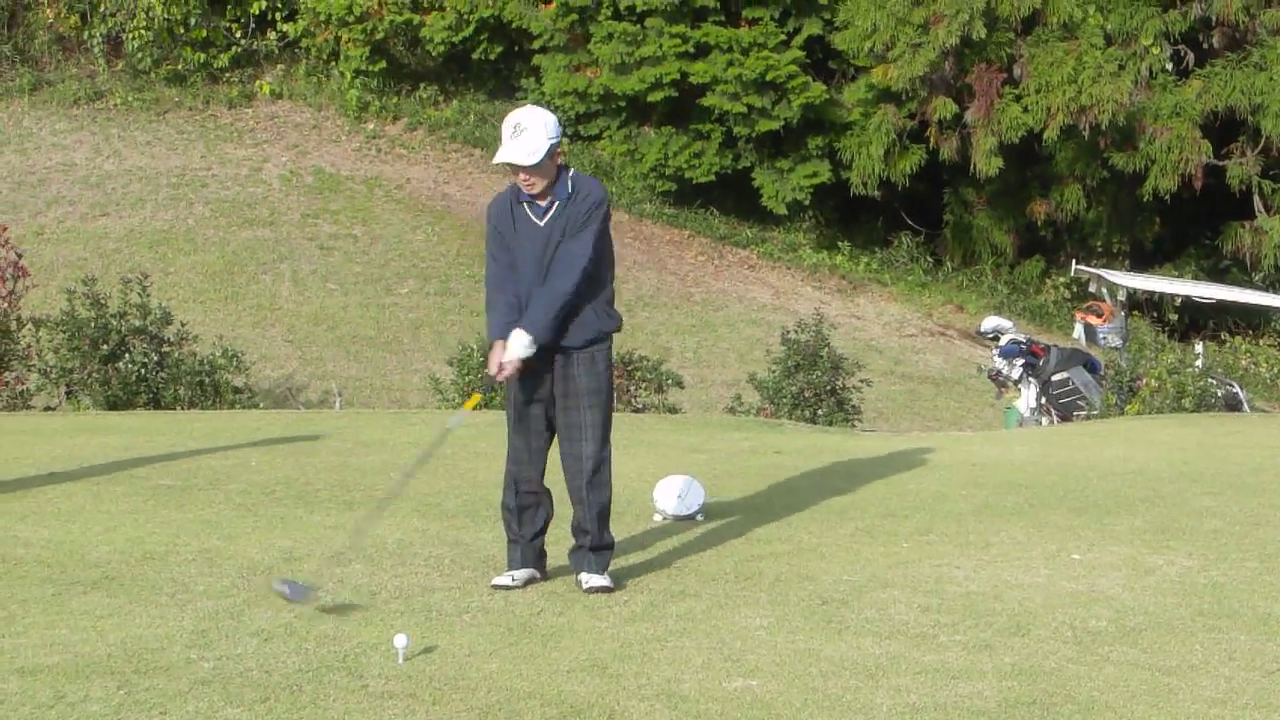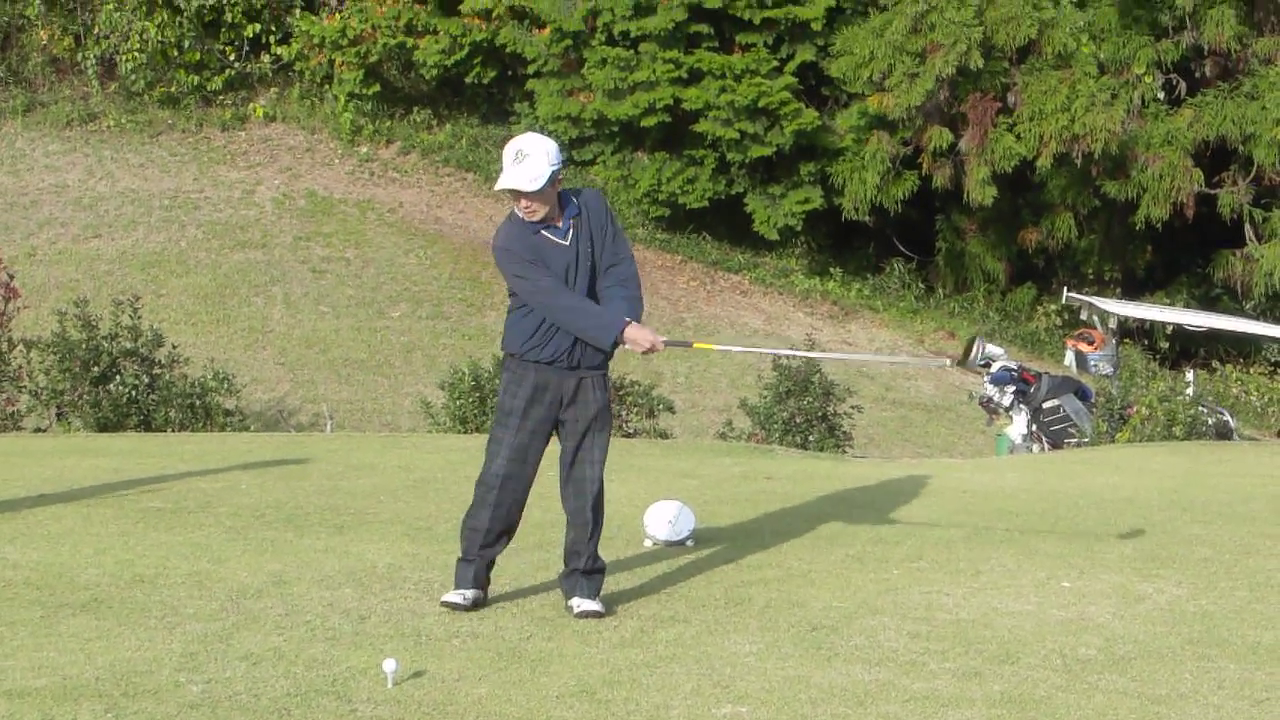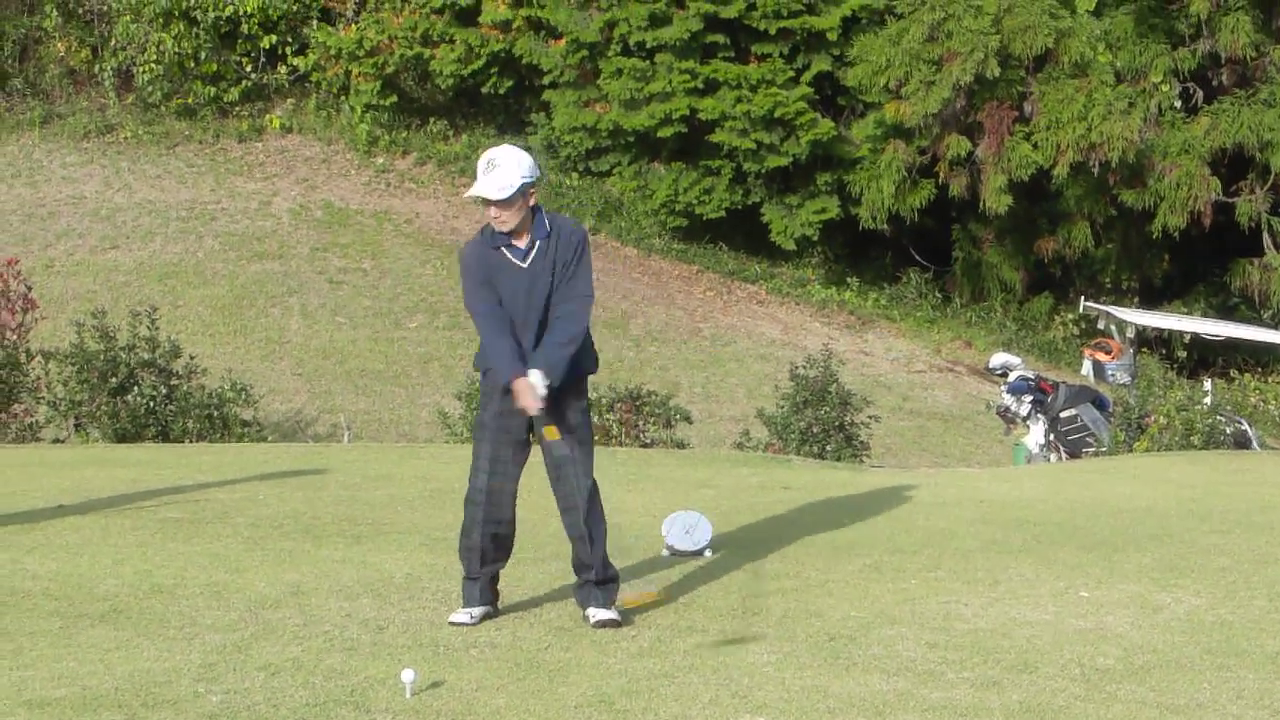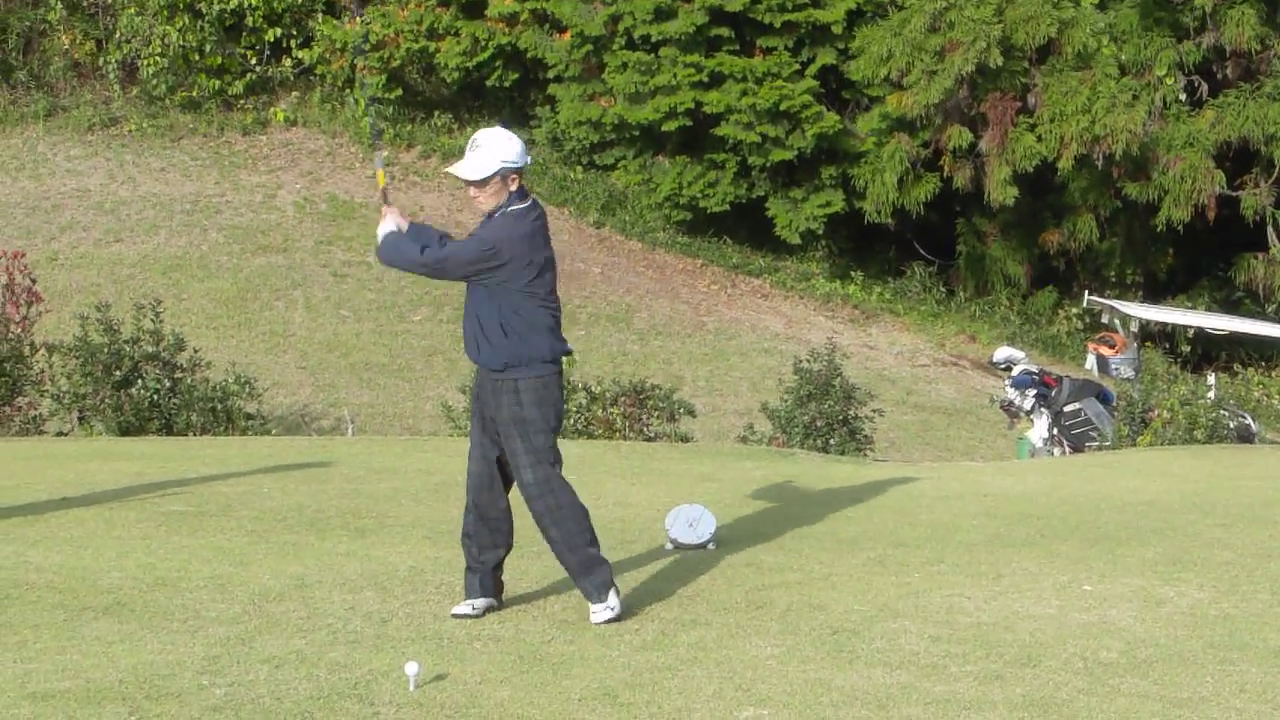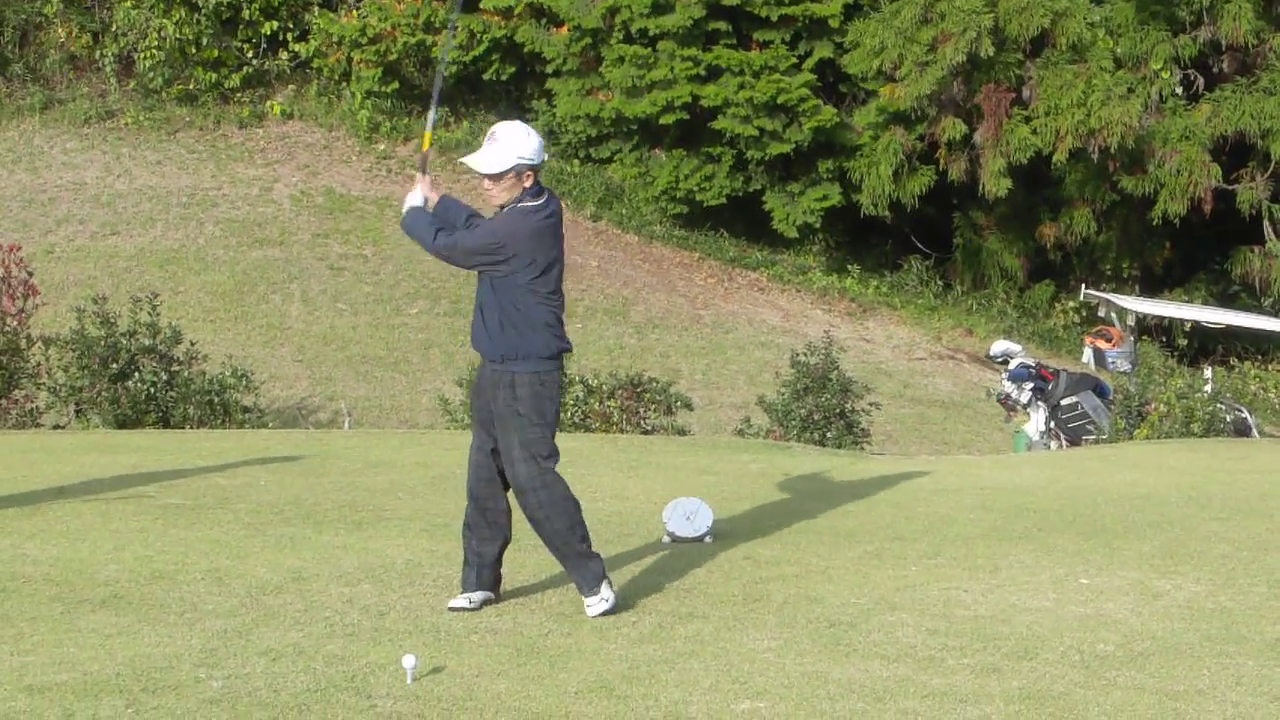
dt=0.4s
person 1, frame 1
left shoulder: (589, 197)
right shoulder: (501, 210)
left elbow: (567, 279)
right elbow: (502, 282)
left wrist: (523, 338)
right wrist: (502, 340)
left hip: (584, 349)
right hip: (531, 353)
left knee: (588, 457)
right knee: (523, 458)
left ankle: (591, 559)
right ankle: (525, 557)
person 1, frame 2
left shoulder: (593, 208)
right shoulder: (510, 241)
left elbow: (621, 275)
right elbow: (557, 302)
left wrist: (626, 323)
right wrist: (624, 330)
left hip: (589, 370)
right hip: (530, 370)
left knee: (585, 482)
right knee: (502, 474)
left ankle: (582, 583)
right ankle: (471, 576)
person 1, frame 3
left shoulder: (568, 238)
right shoulder: (477, 253)
left elbow: (571, 317)
right elbow: (491, 327)
left wrist: (542, 378)
right wrist: (516, 379)
left hip: (561, 387)
right hip: (504, 388)
left knee: (578, 491)
right knee: (487, 491)
left ankle: (596, 593)
right ankle: (479, 593)
person 1, frame 4
left shoulder: (511, 231)
right shoulder: (505, 215)
left elbow: (445, 263)
right elbow: (458, 254)
left wrist: (391, 237)
right wrist: (410, 229)
left hip: (528, 380)
right hip: (493, 375)
left knee: (540, 479)
right knee: (483, 483)
left ankle: (598, 585)
right ankle: (482, 586)
person 1, frame 5
left shoulder: (520, 228)
right shoulder: (535, 207)
left elbow: (450, 245)
right elbow: (480, 234)
left wrist: (414, 210)
right wrist: (439, 202)
left hip: (526, 372)
right hip: (499, 368)
left knee: (532, 475)
right knee: (485, 475)
left ankle: (591, 577)
right ankle: (481, 579)
